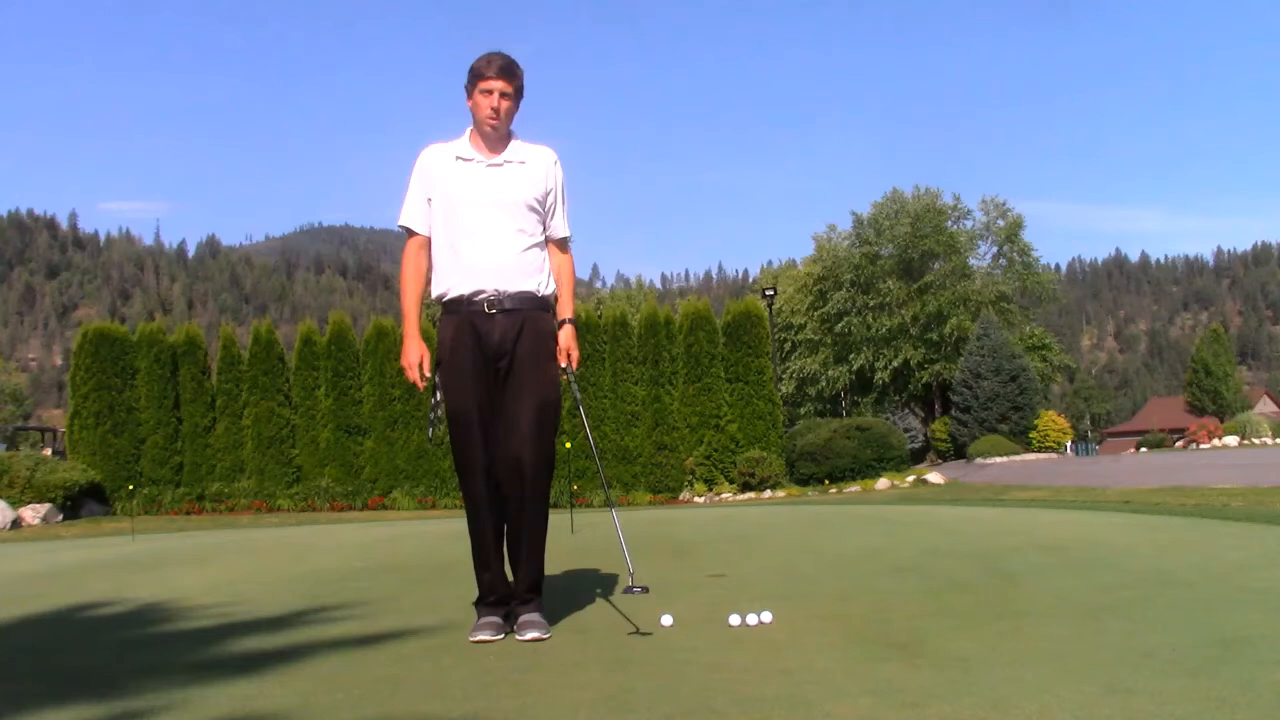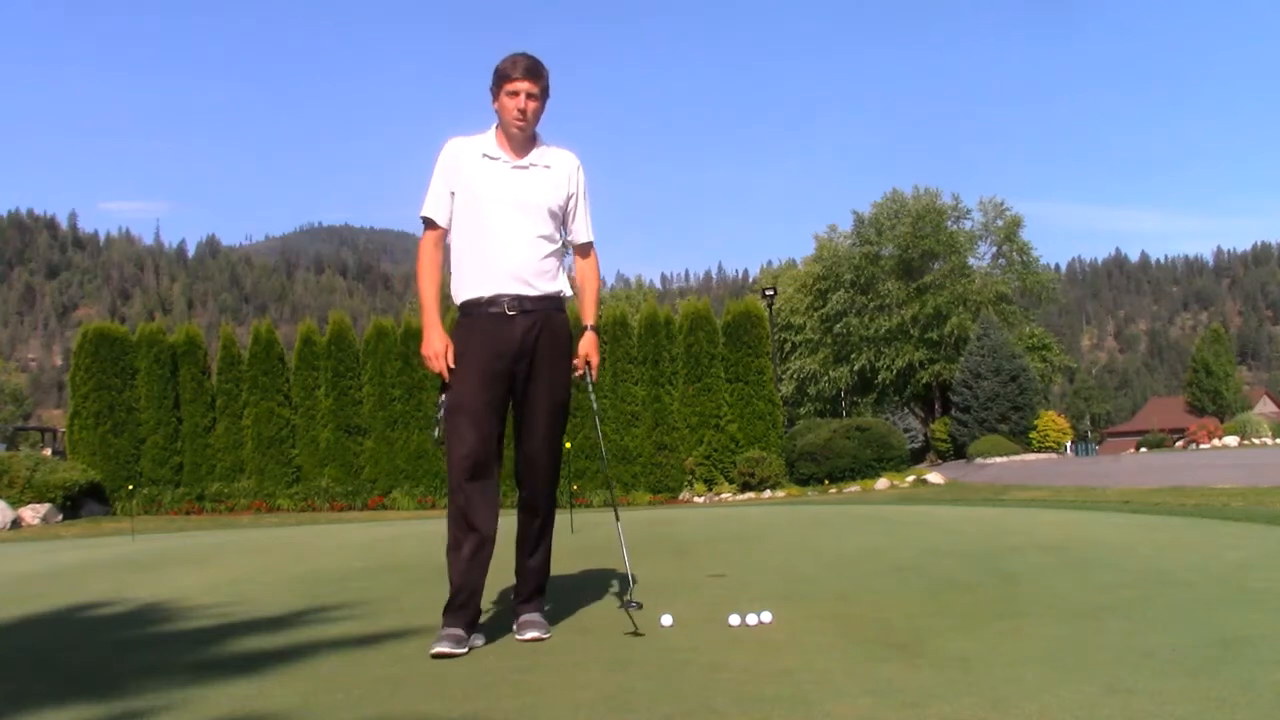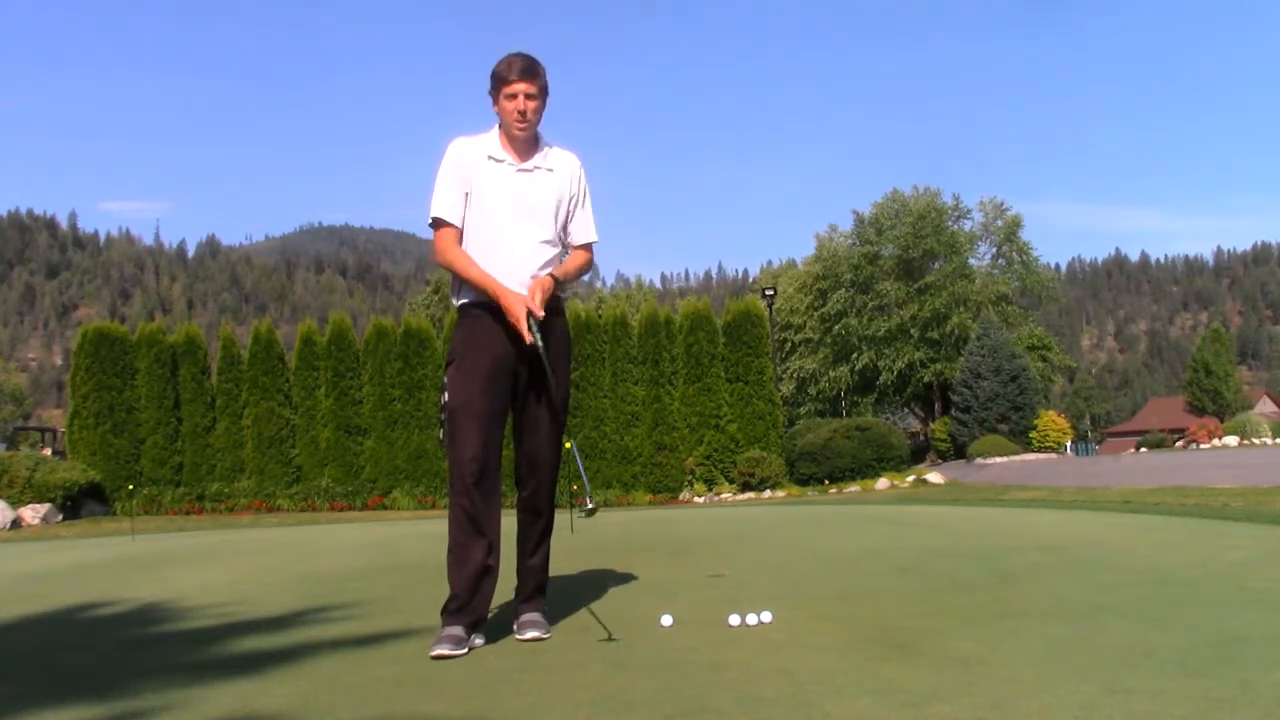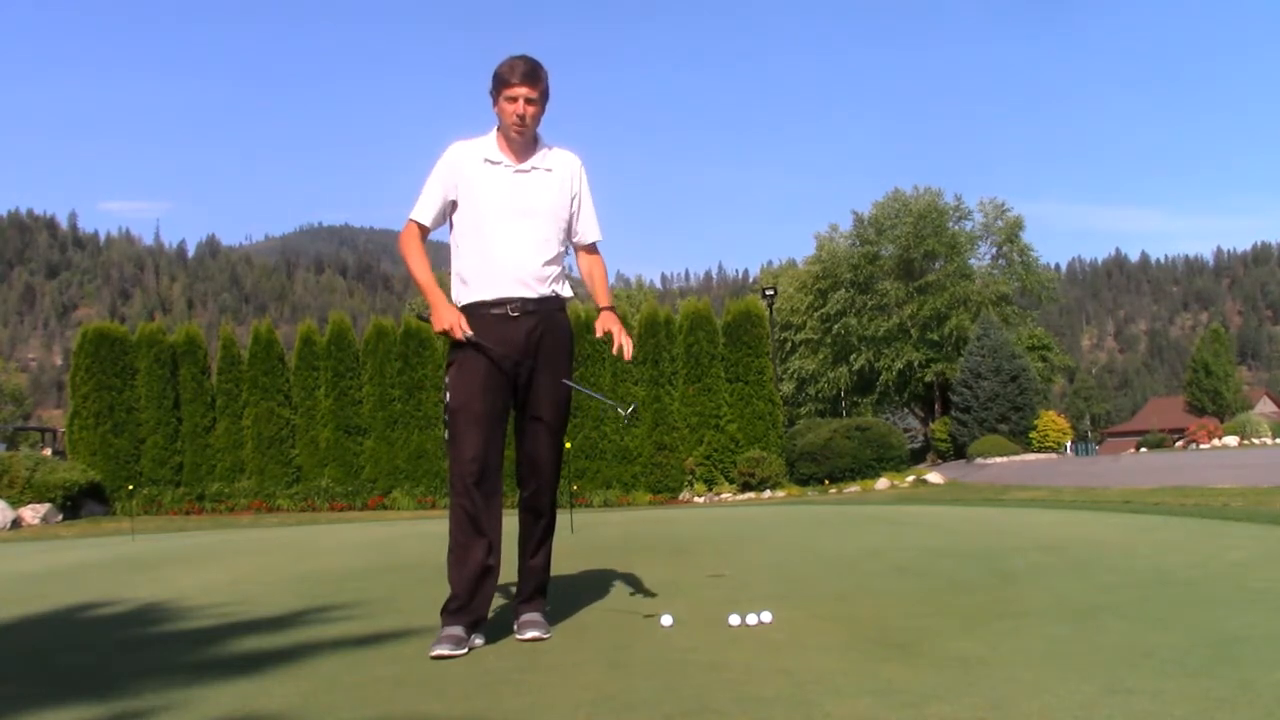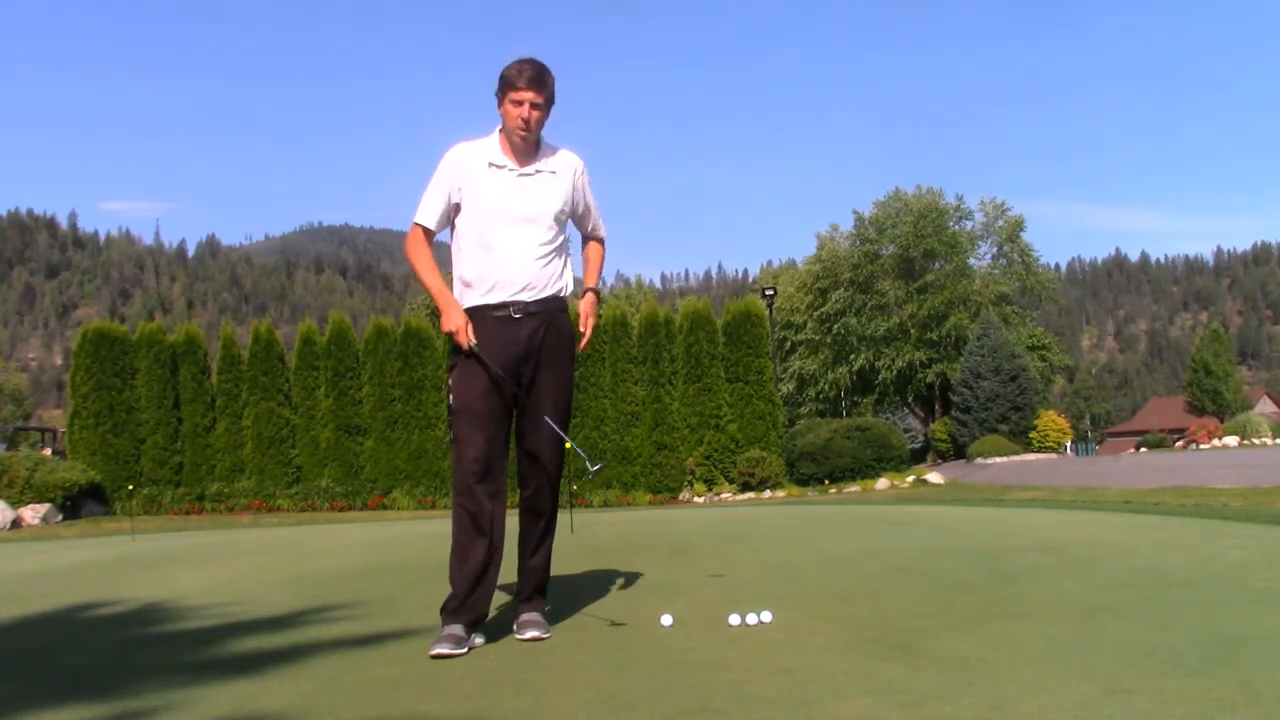
dt=0.7s
person 1, frame 1
left shoulder: (544, 162)
right shoulder: (434, 161)
left elbow: (559, 250)
right elbow: (417, 249)
left wrist: (566, 322)
right wrist: (411, 333)
left hip: (530, 321)
right hip: (463, 323)
left knee: (528, 460)
right knee: (477, 466)
left ankle: (529, 601)
right ankle: (492, 602)
person 1, frame 2
left shoulder: (566, 166)
right shoulder: (458, 155)
left elbow: (584, 254)
right elbow: (432, 242)
left wrist: (589, 329)
right wrist: (432, 325)
left hip: (545, 323)
right hip: (479, 322)
left knee: (540, 465)
right knee: (469, 462)
left ankle: (530, 601)
right ankle: (462, 616)
person 1, frame 3
left shoulder: (567, 166)
right shoulder: (463, 154)
left elbow: (583, 252)
right elbow: (445, 245)
left wrist: (548, 281)
right wrist: (503, 293)
left hip: (546, 324)
right hip: (483, 321)
left knee: (540, 466)
right knee: (472, 464)
left ankle: (531, 602)
right ankle: (464, 614)
person 1, frame 4
left shoulder: (568, 166)
right shoulder: (461, 158)
left elbow: (587, 248)
right elbow: (411, 234)
left wrist: (606, 309)
right wrist: (438, 300)
left hip: (547, 323)
right hip: (479, 322)
left knee: (542, 468)
right knee: (473, 466)
left ankle: (531, 602)
right ankle: (464, 614)
person 1, frame 5
left shoulder: (569, 168)
right shoulder: (462, 160)
left elbow: (593, 238)
right elbow: (418, 237)
left wrist: (589, 294)
right wrist: (448, 304)
left hip: (549, 327)
right hip: (481, 326)
left knee: (542, 468)
right knee: (476, 468)
left ankle: (531, 603)
right ankle: (463, 615)
